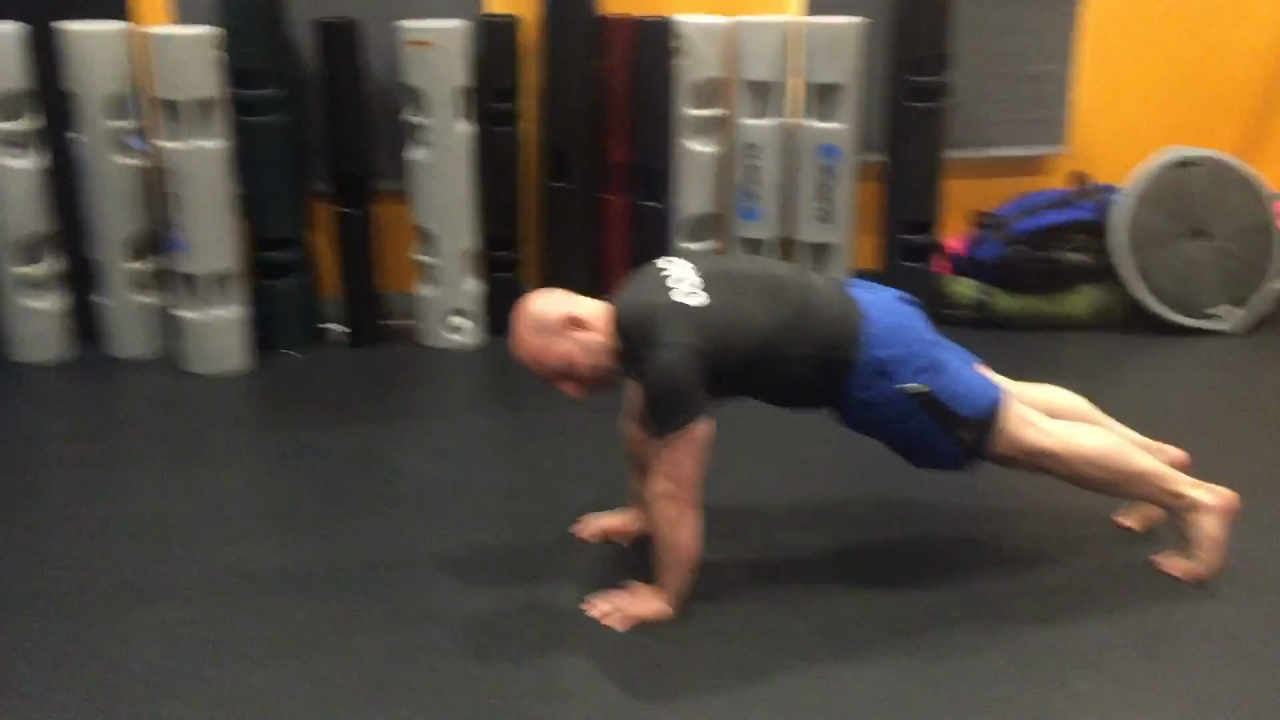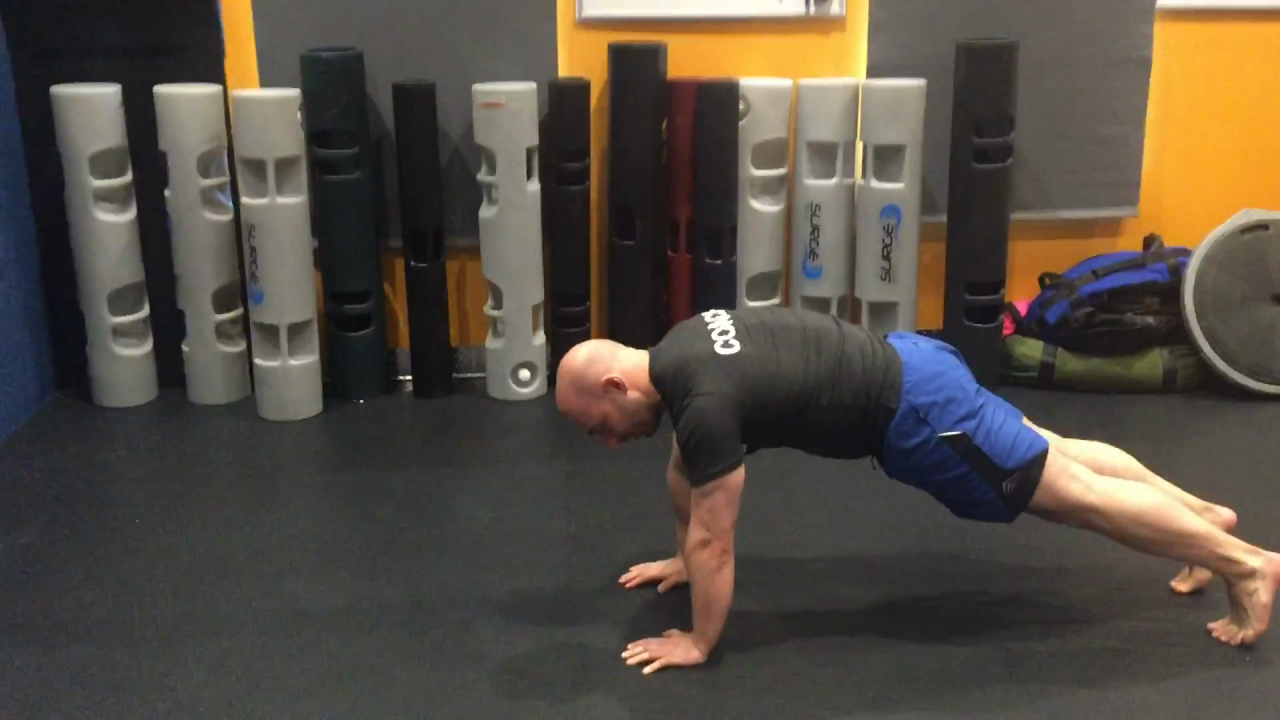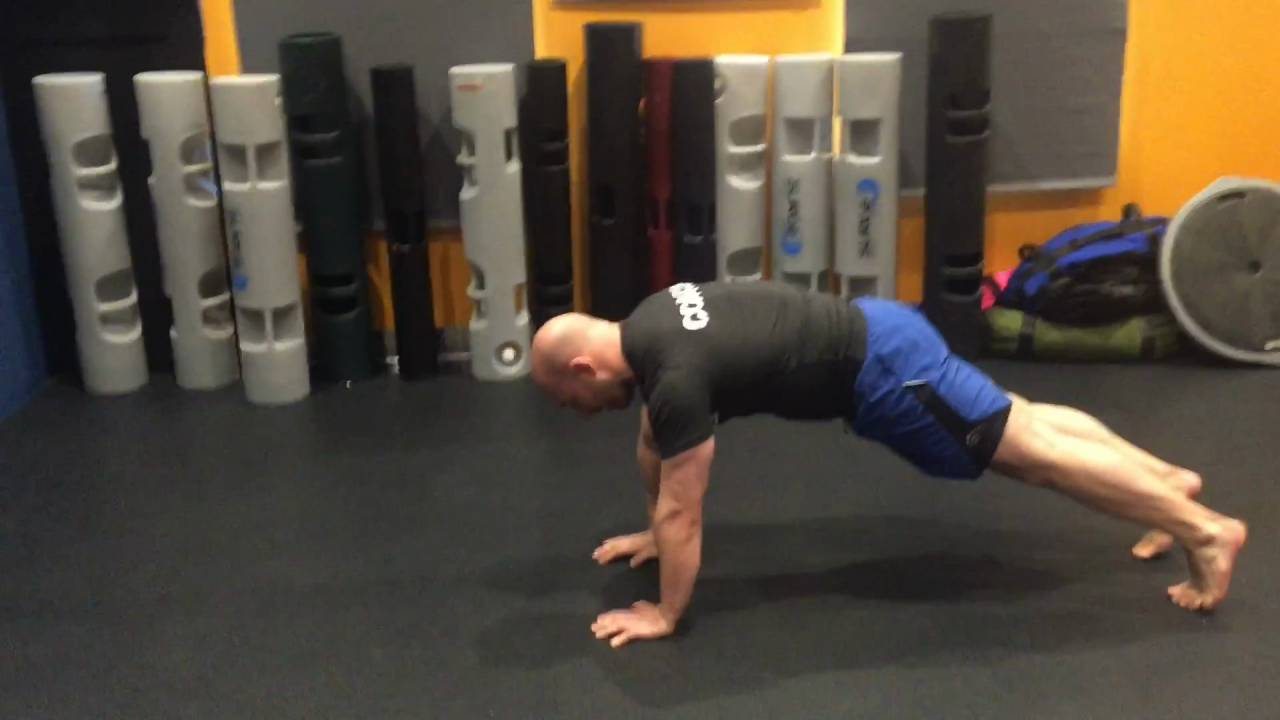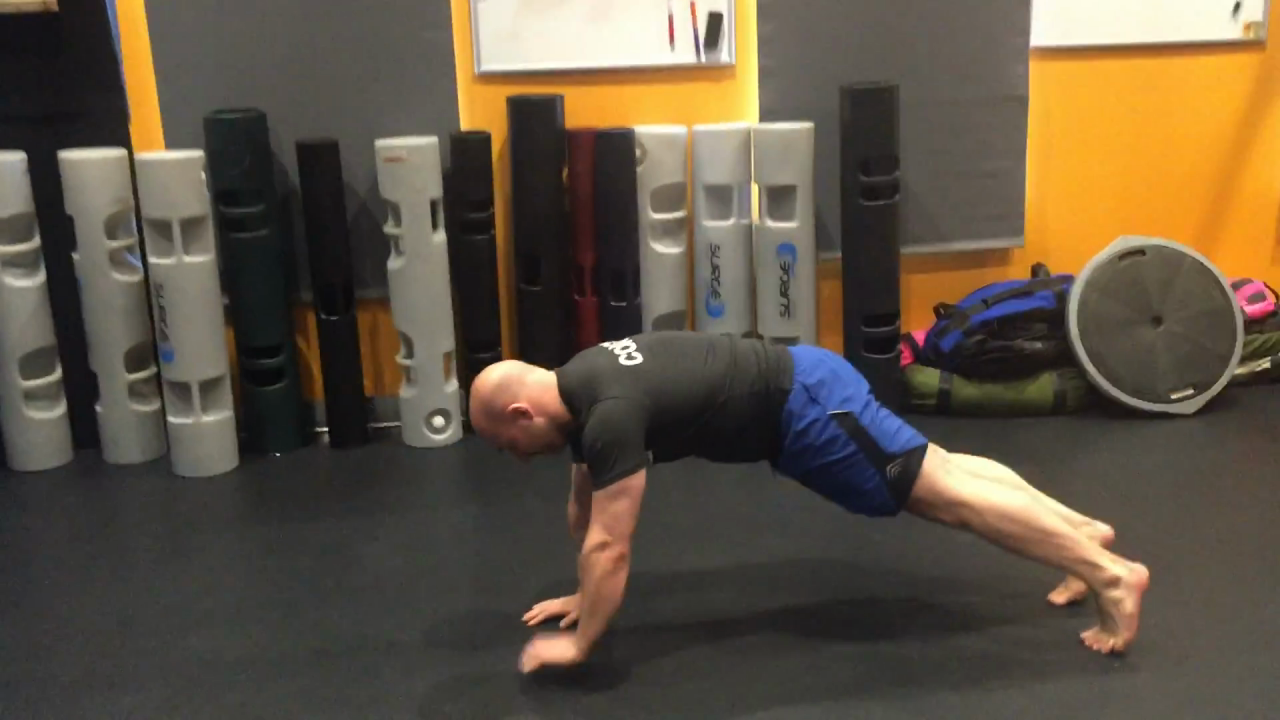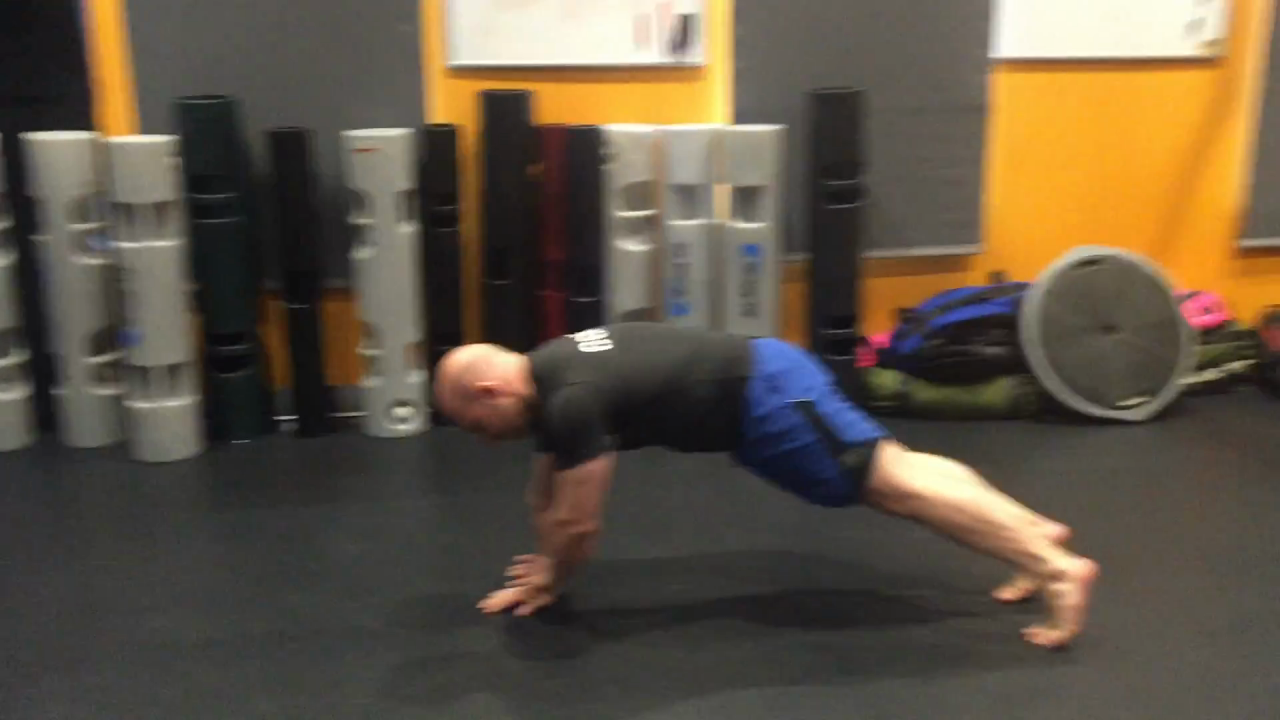
dt=0.3s
person 1, frame 1
left shoulder: (668, 351)
right shoulder: (636, 302)
left elbow: (679, 490)
right elbow: (641, 423)
left wrist: (665, 596)
right wrist: (639, 511)
left hip: (873, 364)
right hip: (862, 313)
left knee: (1023, 437)
right knee: (1006, 398)
left ankle: (1195, 500)
right ankle: (1155, 453)
person 1, frame 2
left shoulder: (704, 402)
right shoulder: (676, 356)
left elbow: (713, 539)
right elbow: (684, 474)
left wrist: (699, 643)
right wrist: (682, 559)
left hip: (913, 413)
right hip: (903, 364)
left knee: (1070, 495)
right knee: (1055, 454)
right ankle: (1206, 514)
person 1, frame 3
left shoulder: (675, 373)
right shoulder: (644, 331)
left elbow: (681, 508)
right elbow: (653, 448)
left wrist: (664, 615)
right wrist: (653, 533)
left hip: (880, 368)
right hip: (871, 337)
left knee: (1029, 450)
right knee: (1022, 419)
left ankle: (1205, 530)
right ankle: (1171, 479)
person 1, frame 4
left shoulder: (609, 410)
right shoulder: (579, 388)
left elbow: (608, 543)
right elbow: (583, 505)
left wrist: (580, 642)
right wrist: (583, 592)
left hip: (804, 406)
right hip: (793, 386)
left knee: (943, 493)
right knee: (940, 469)
left ankle: (1110, 574)
right ankle: (1083, 530)
person 1, frame 5
left shoulder: (573, 398)
right shoulder: (544, 378)
left elbow: (578, 522)
right elbow: (546, 495)
left wrist: (550, 578)
right wrist: (544, 573)
left hip: (766, 399)
right hip: (758, 383)
left knee: (896, 484)
right knee: (897, 465)
left ankle: (1055, 568)
right ankle: (1037, 531)
